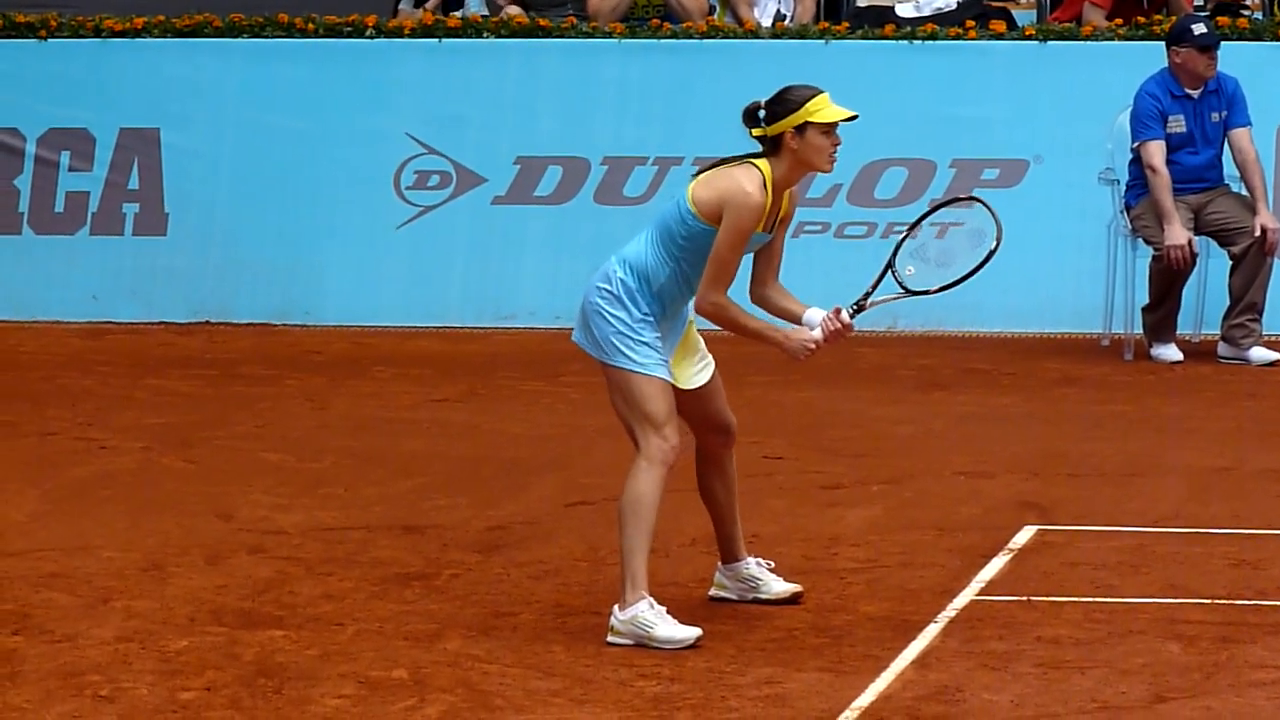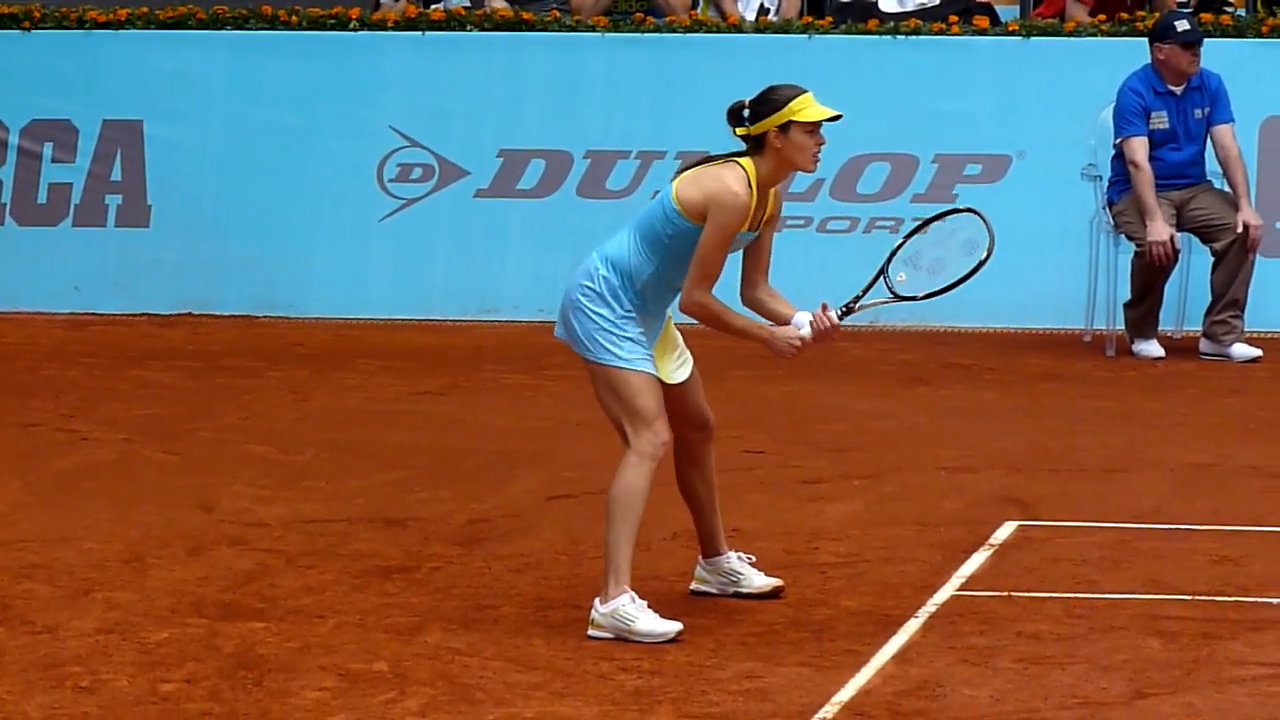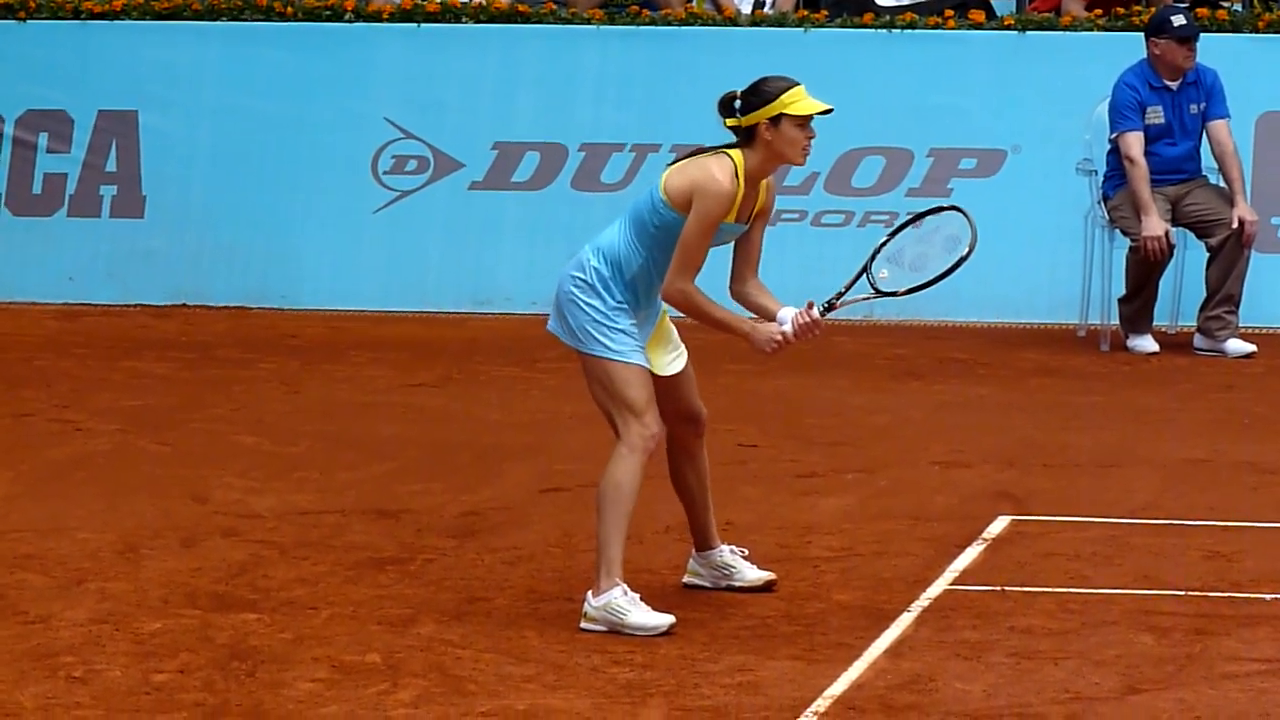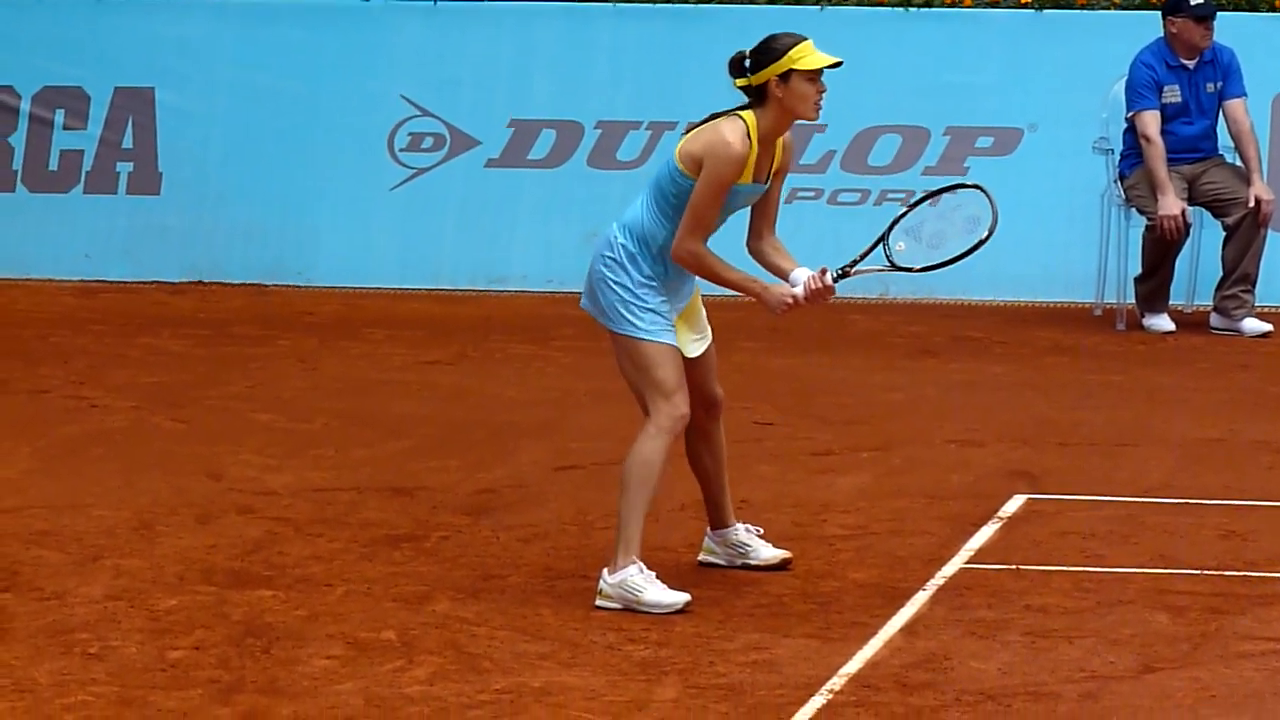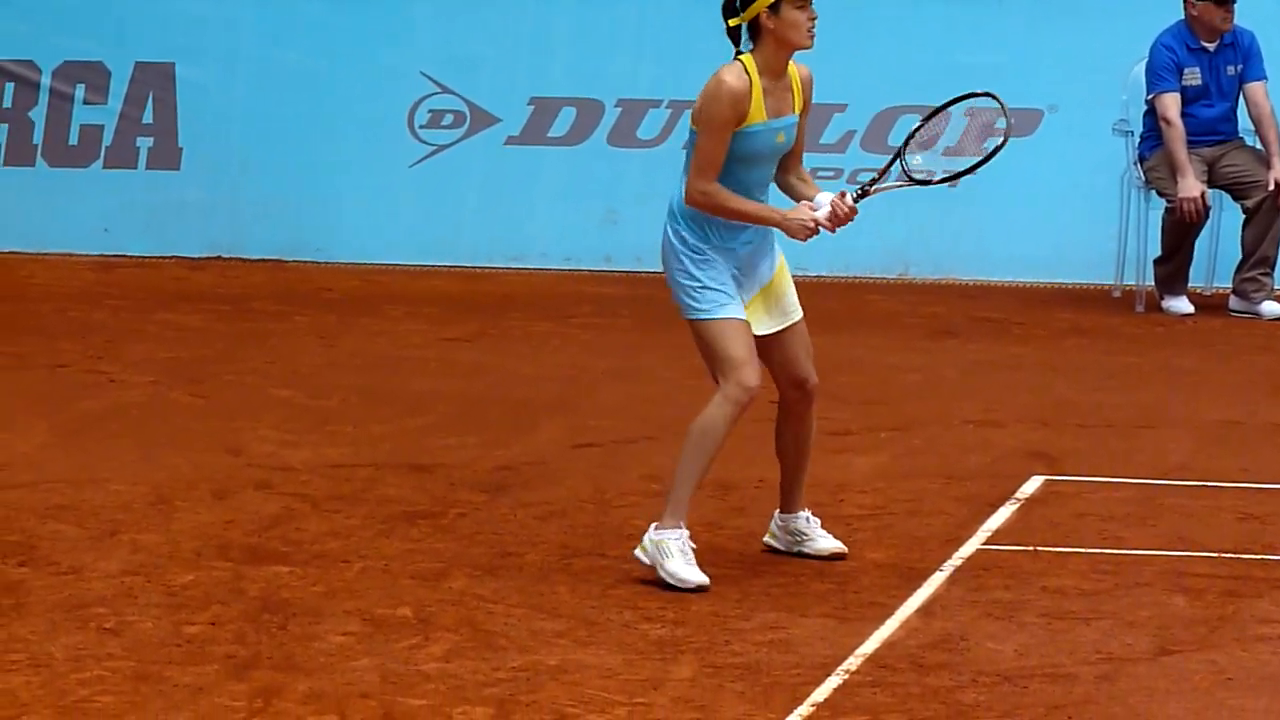
dt=0.5s
person 1, frame 1
left shoulder: (782, 198)
right shoulder: (747, 192)
left elbow: (764, 288)
right elbow: (711, 300)
left wrist: (813, 318)
right wrist: (782, 339)
left hip: (666, 313)
right hip: (624, 307)
left knee: (718, 432)
right knee: (660, 445)
left ankle: (734, 569)
right ankle: (632, 608)
person 1, frame 2
left shoulder: (767, 200)
right shoulder: (733, 191)
left elbow: (755, 291)
right elbow: (696, 299)
left wrist: (802, 320)
right wrist: (770, 336)
left hip: (644, 310)
right hip: (603, 303)
left knee: (696, 430)
right knee: (651, 439)
left ankle: (716, 564)
right ankle: (613, 602)
person 1, frame 3
left shoulder: (761, 193)
right shoulder: (718, 181)
left elbow: (744, 283)
right elbow: (678, 288)
left wrist: (786, 317)
right wrist: (751, 332)
left hip: (639, 301)
right hip: (598, 295)
left knee: (689, 423)
right knee: (642, 432)
left ankle: (708, 556)
right ankle: (606, 594)
person 1, frame 4
left shoulder: (779, 147)
right shoulder: (730, 143)
left elbow: (761, 239)
right elbow: (686, 248)
left wrist: (799, 277)
right wrist: (762, 292)
left hip: (672, 278)
right hip: (631, 271)
left knee: (709, 404)
right knee: (671, 413)
left ankle: (724, 536)
right ankle: (622, 572)
person 1, frame 5
left shoulder: (799, 80)
right shoulder: (731, 85)
right elbow: (699, 191)
left wrist: (821, 201)
right wrist: (783, 219)
left hip: (756, 251)
right hip: (702, 249)
left knee: (801, 385)
right knee: (741, 383)
left ankle: (790, 520)
right ankle: (668, 532)
person 2, frame 1
left shoulder: (1228, 88)
right shoulder: (1152, 95)
left elbow: (1245, 151)
right elbow: (1155, 165)
right wrist: (1172, 225)
left hip: (1212, 192)
right hip: (1155, 196)
right knee: (1177, 250)
left ankle: (1239, 338)
right ankle: (1161, 337)
person 2, frame 2
left shoulder: (1211, 85)
right shoulder: (1134, 90)
left elbow: (1227, 147)
right elbow: (1137, 161)
left wrist: (1244, 205)
right wrist: (1154, 221)
left hip: (1193, 188)
right hip: (1137, 192)
left knee: (1242, 231)
right knee: (1159, 245)
left ankle: (1221, 334)
right ankle: (1142, 332)
person 2, frame 3
left shoulder: (1207, 80)
right shoulder: (1130, 85)
left elbow: (1223, 143)
right elbow: (1133, 156)
left wrist: (1240, 201)
right wrist: (1149, 216)
left hip: (1189, 184)
right hip: (1133, 186)
left knee: (1237, 227)
right knee: (1154, 241)
left ankle: (1216, 330)
right ankle: (1137, 328)
person 2, frame 4
left shoulder: (1224, 59)
right shoulder: (1146, 64)
left elbow: (1240, 122)
right elbow: (1149, 135)
left wrist: (1256, 179)
right wrist: (1165, 195)
left hip: (1206, 163)
right hip: (1149, 165)
left knee: (1254, 205)
right knee: (1170, 220)
left ankle: (1231, 309)
right ankle: (1152, 307)
person 2, frame 5
left shoulder: (1245, 42)
right shoulder: (1167, 47)
right elbow: (1169, 117)
right wrist: (1185, 177)
left hip: (1226, 146)
right hip: (1169, 148)
right knee: (1190, 203)
left ankle: (1250, 292)
right ankle: (1172, 289)
